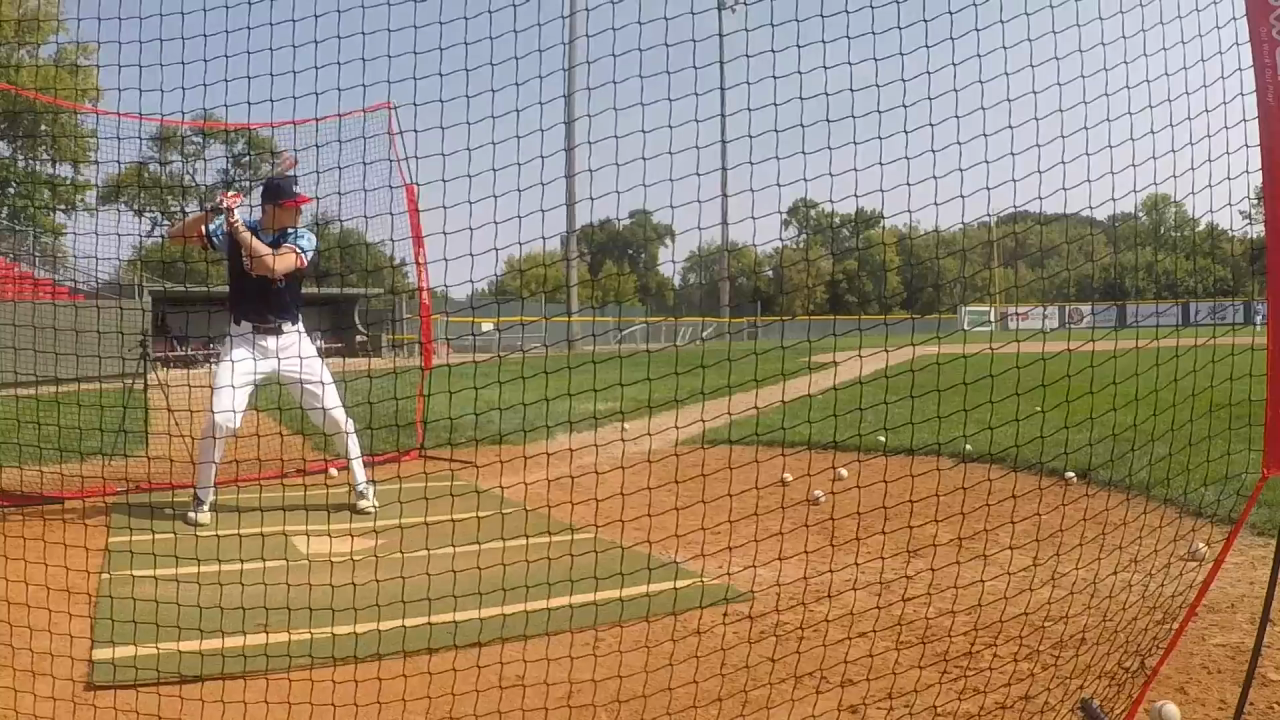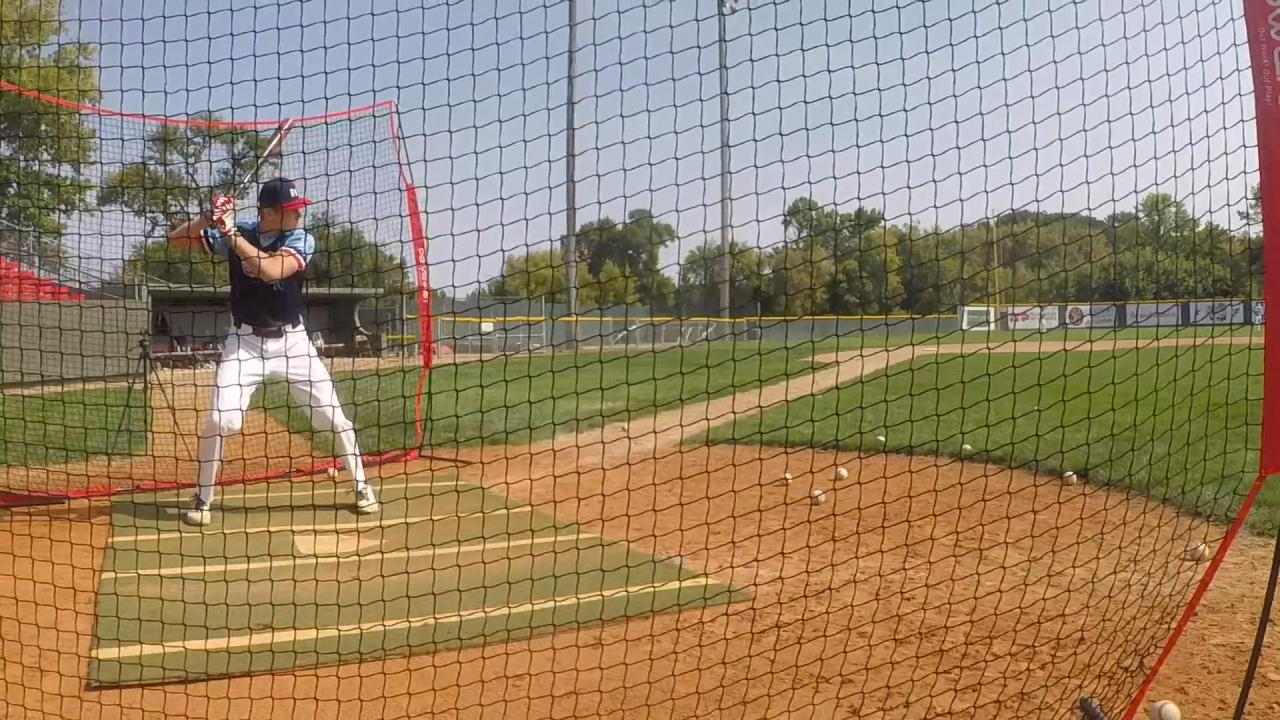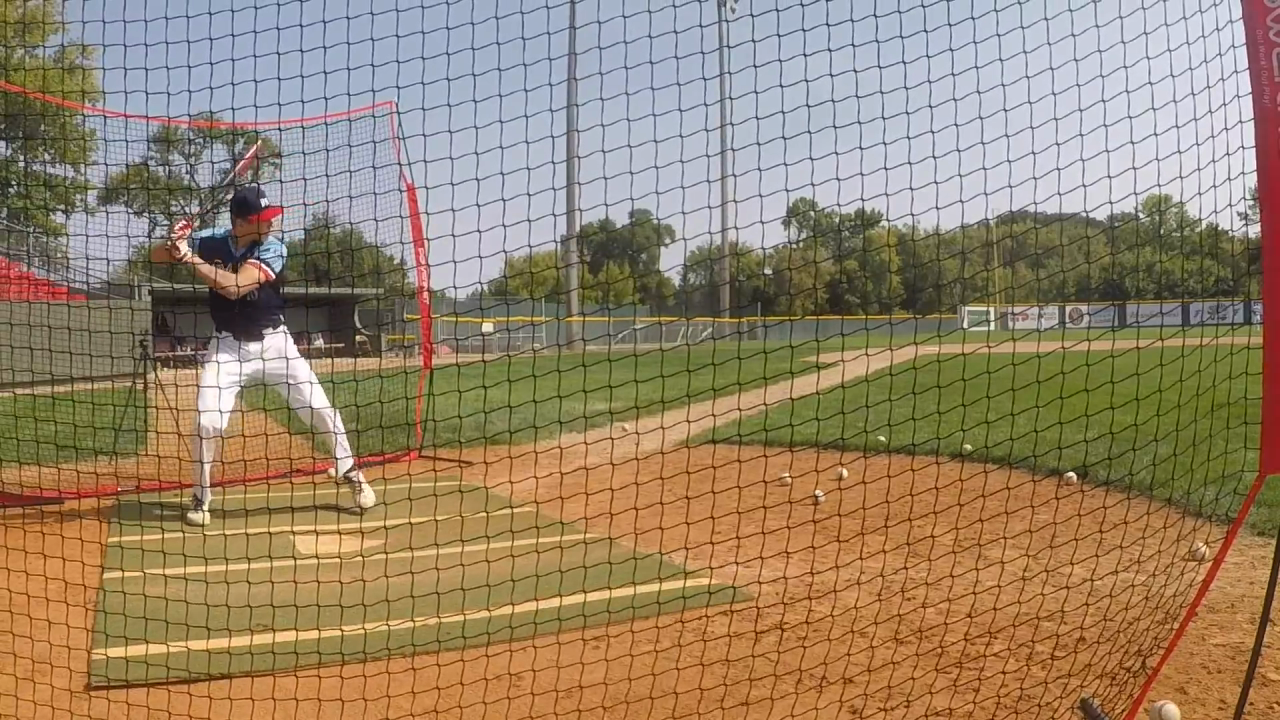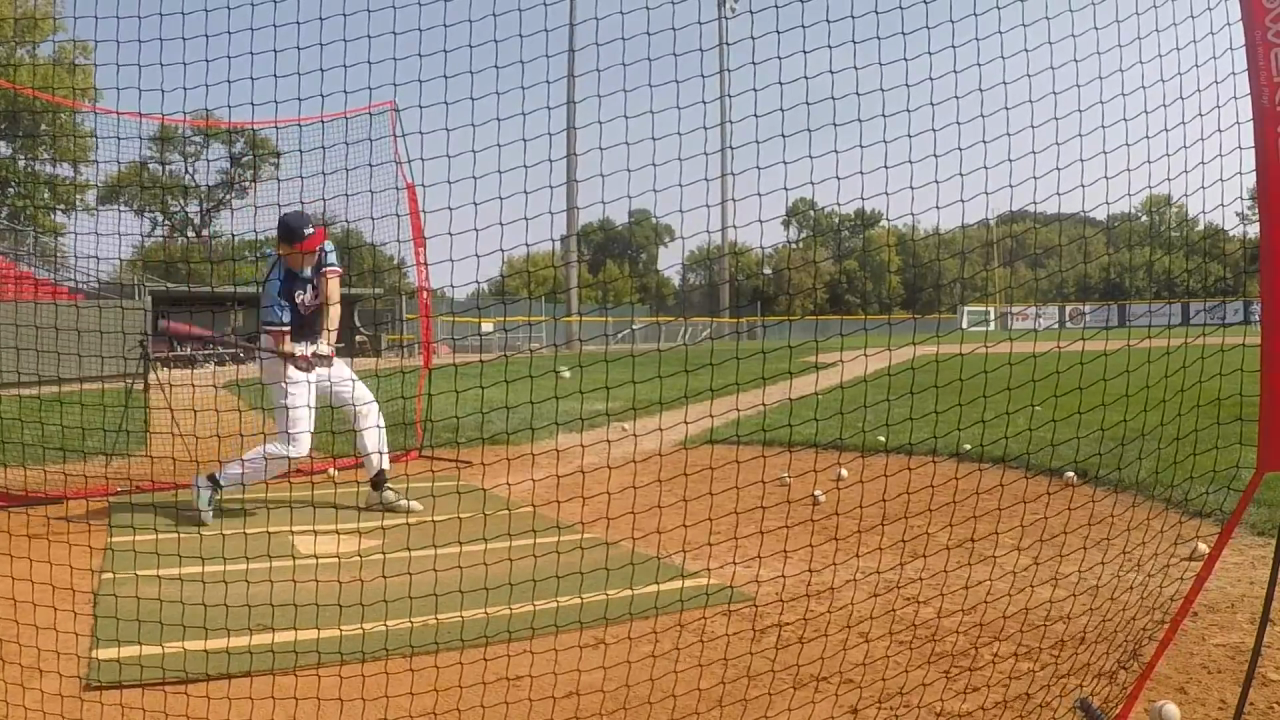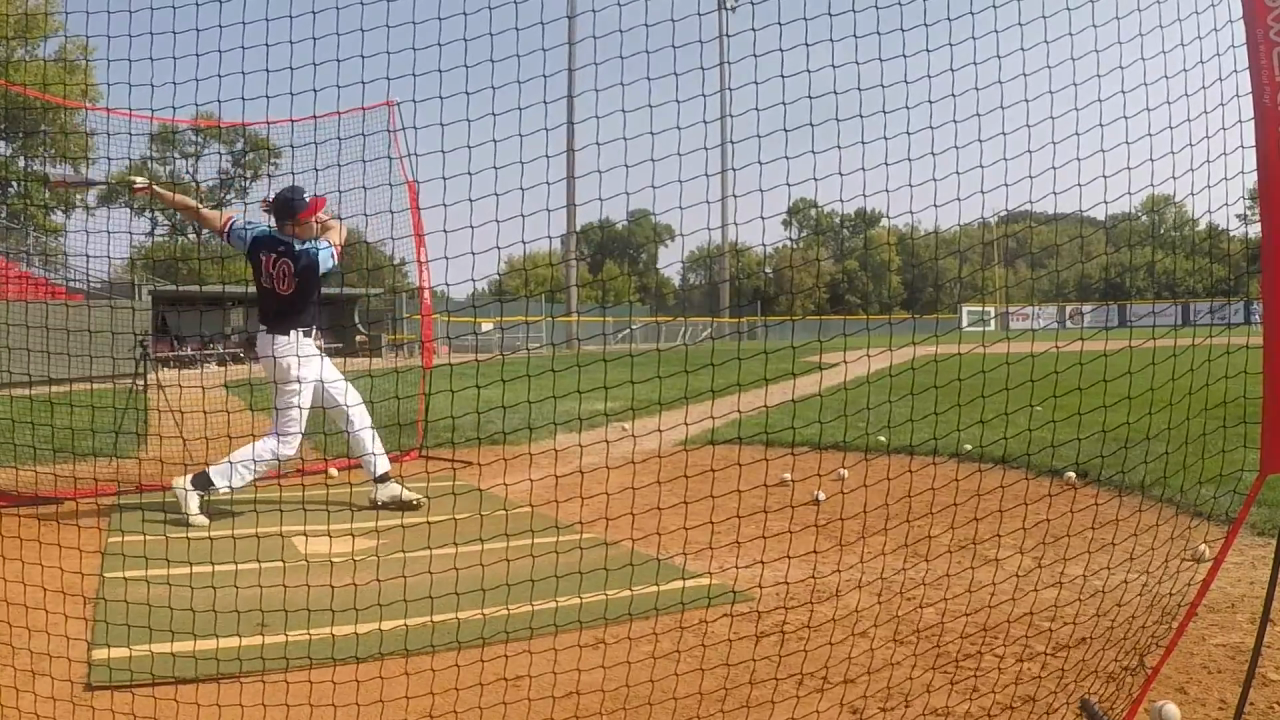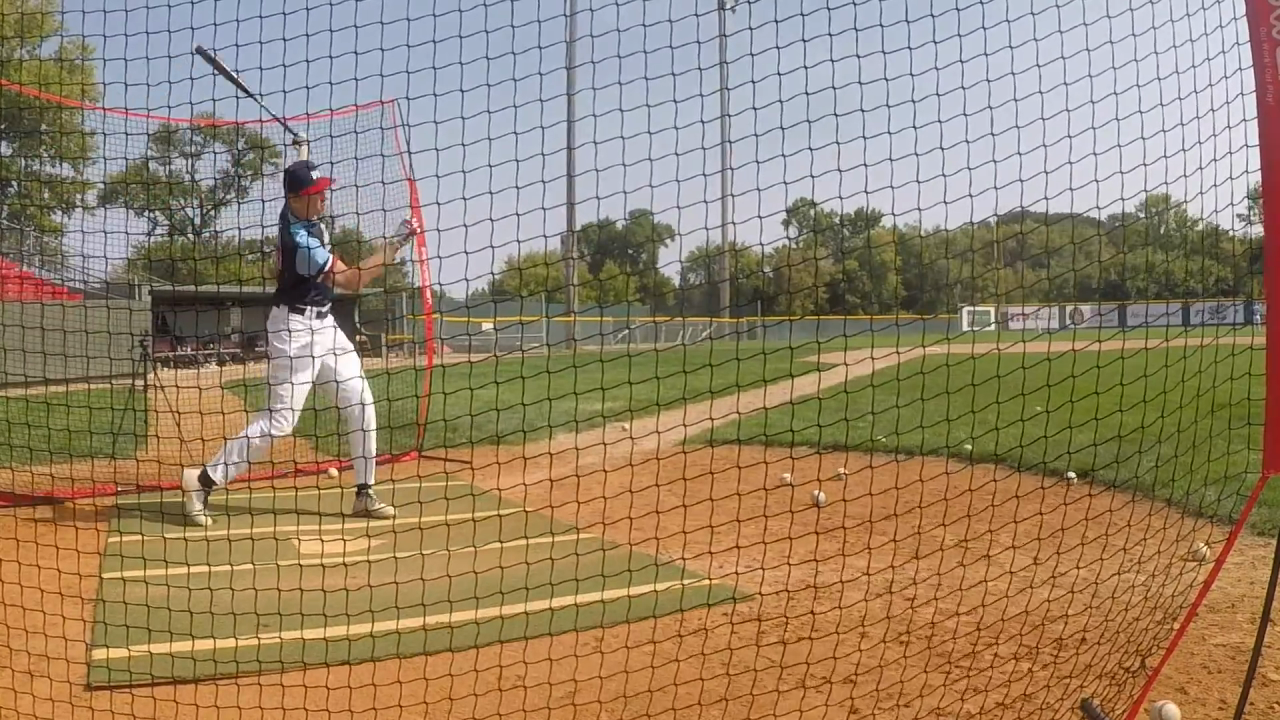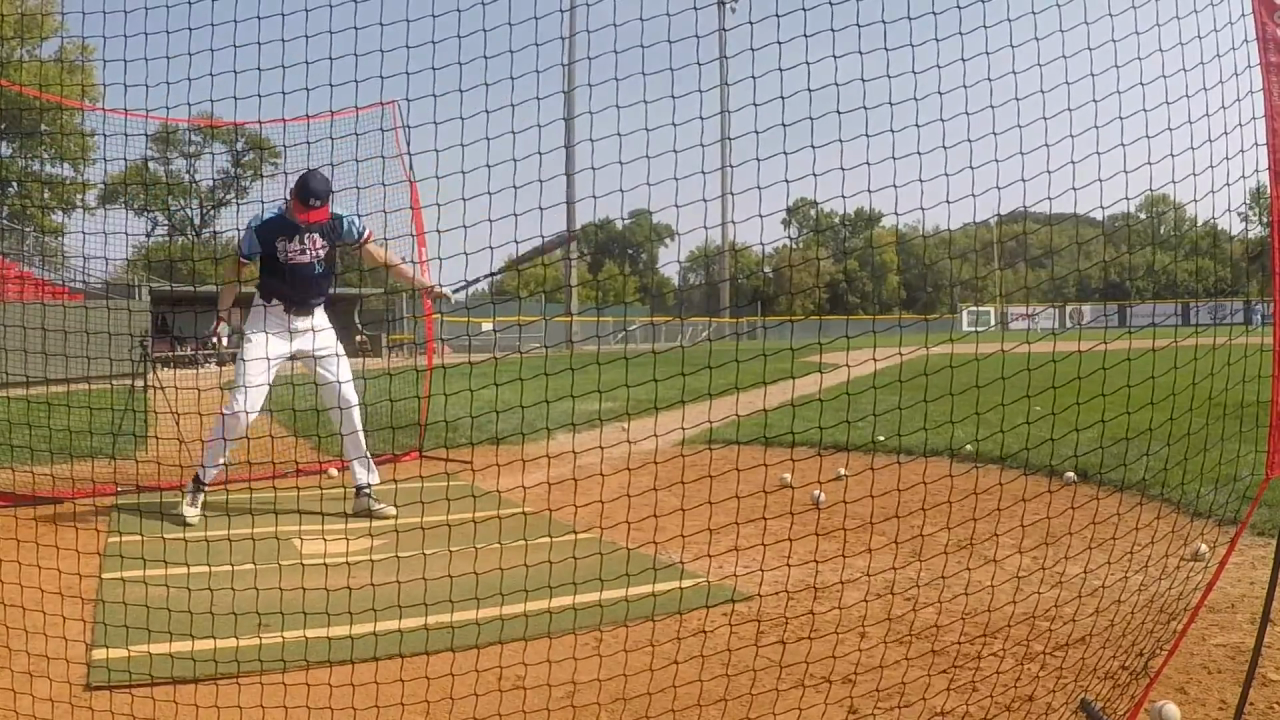
dt=0.5s
person 1, frame 1
left shoulder: (303, 238)
right shoulder: (234, 231)
left elbow: (274, 266)
right elbow: (176, 235)
left wrist: (237, 228)
right wrist: (213, 213)
left hip: (291, 338)
right hip: (244, 339)
left knee: (335, 413)
right knee: (221, 420)
left ankle: (362, 486)
right ankle: (203, 498)
person 1, frame 2
left shoulder: (302, 240)
right shoulder: (239, 233)
left elbow: (270, 270)
right elbow: (176, 240)
left wrist: (230, 234)
right wrist: (208, 218)
left hip: (292, 340)
right hip: (245, 341)
left knee: (331, 415)
right knee: (221, 420)
left ankle: (362, 486)
right ankle: (203, 498)
person 1, frame 3
left shoulder: (273, 248)
right shoulder: (211, 242)
left elbow: (234, 286)
right elbow: (154, 256)
left wrist: (189, 257)
right wrist: (175, 241)
left hip: (274, 341)
right hip: (229, 345)
left knee: (320, 409)
right knee: (208, 422)
left ankle: (351, 474)
right ankle: (201, 499)
person 1, frame 4
left shoulder: (323, 250)
right shoulder: (275, 288)
left elbow: (332, 299)
right elbow: (280, 345)
left wrist: (325, 344)
right wrist: (303, 356)
left hip: (315, 348)
right hip: (290, 355)
left knee: (365, 406)
right knee: (294, 446)
left ankle: (378, 488)
right ankle: (212, 486)
person 1, frame 5
left shoulder: (256, 238)
right shoulder: (313, 258)
left elbow: (200, 213)
right elbow: (337, 229)
left wrist: (152, 189)
right wrist: (303, 217)
left hip: (294, 346)
right hip: (290, 348)
left knee: (350, 403)
right knee: (284, 442)
left ankle: (383, 484)
right ankle: (195, 484)
person 1, frame 6
left shoulder: (296, 210)
right shoulder: (300, 240)
left elbow: (310, 183)
right elbow: (352, 281)
left wrist: (302, 157)
right wrist: (396, 241)
left hip: (324, 323)
right hip: (295, 327)
left knee: (360, 404)
right knee: (279, 419)
left ankle: (365, 494)
right ankle: (204, 481)
person 1, frame 7
left shoulder: (337, 222)
right shoulder: (263, 226)
left elbow: (377, 253)
right elbow: (237, 273)
left wrist: (420, 282)
right wrist: (222, 316)
left hip: (314, 320)
right hip: (269, 320)
left knee: (346, 402)
right knee: (241, 408)
left ankle: (364, 492)
right ankle: (198, 485)
